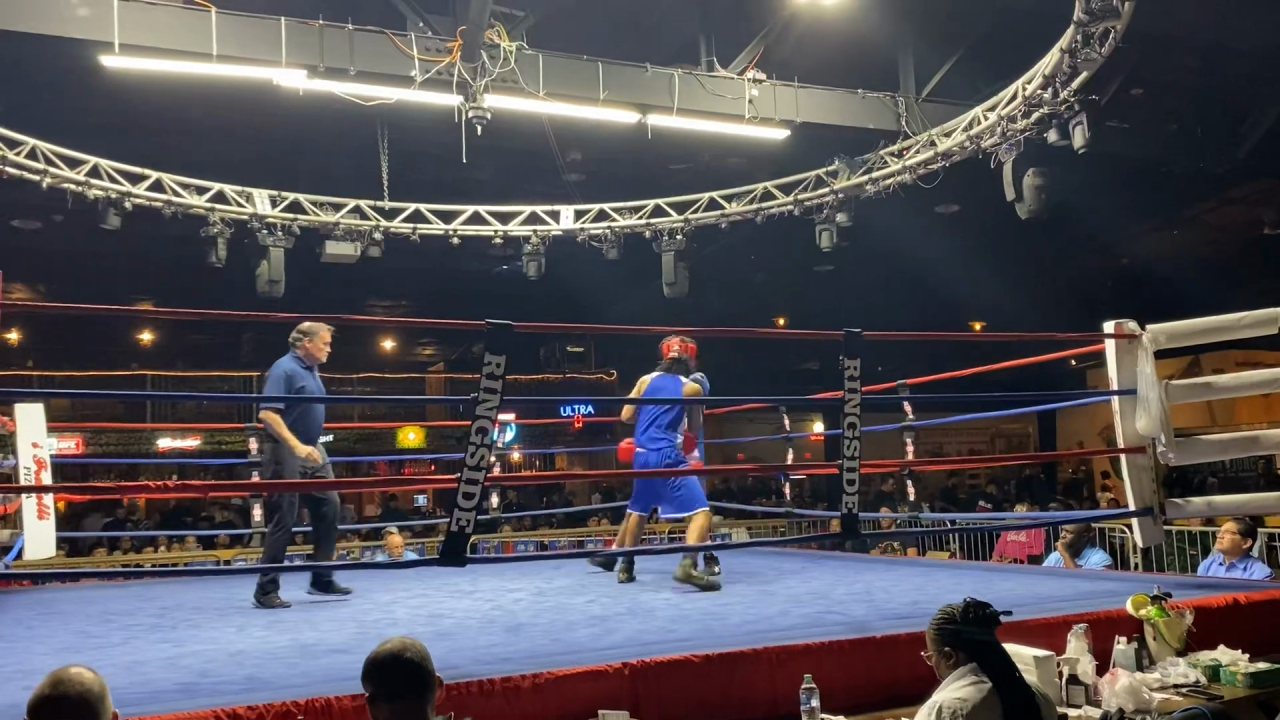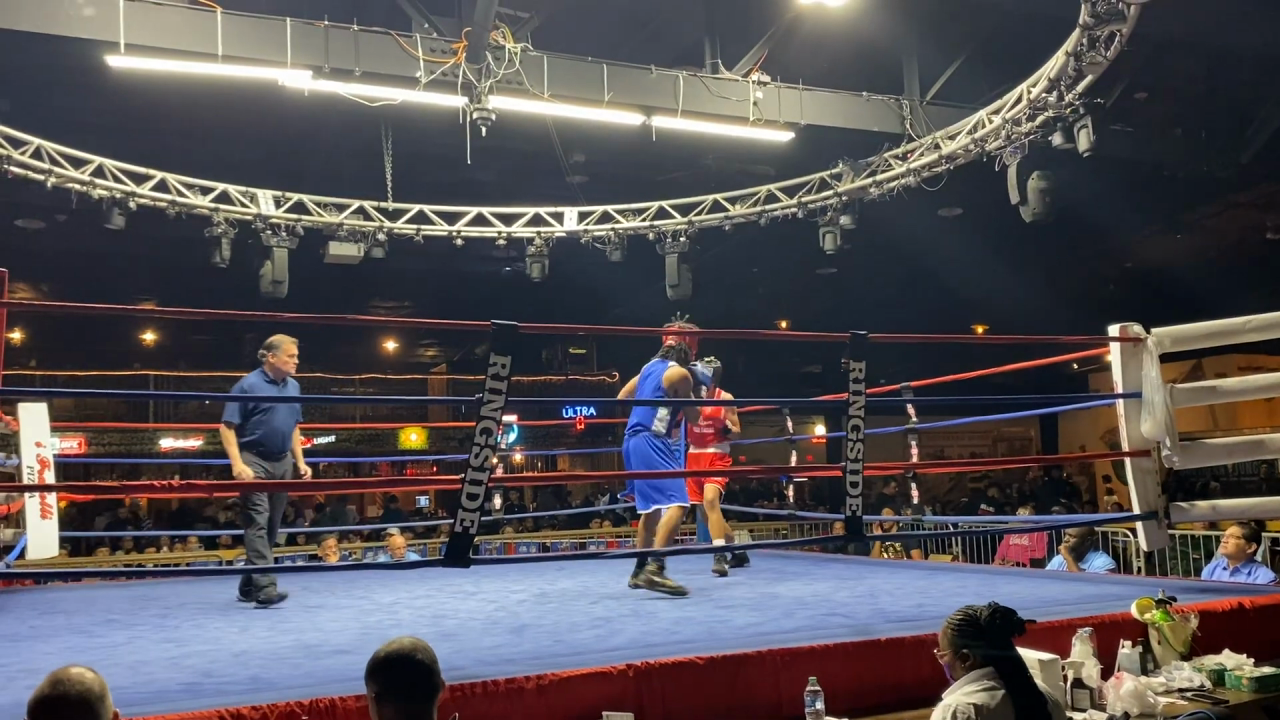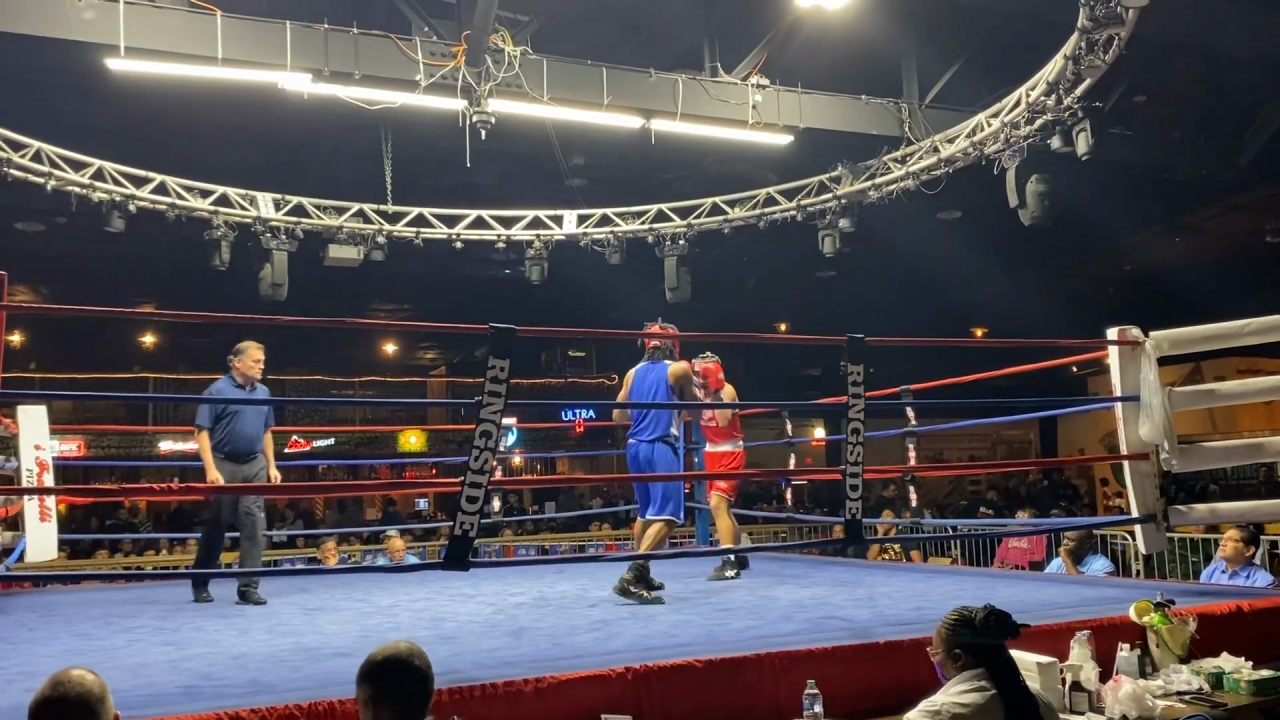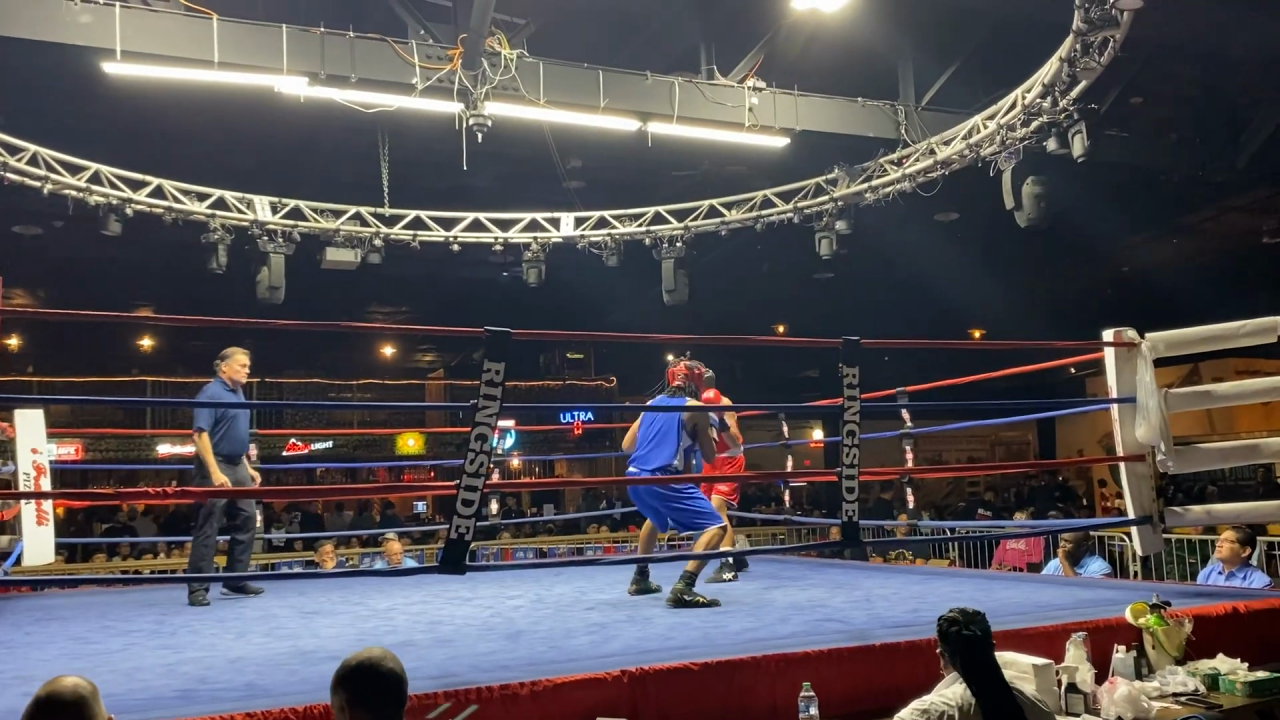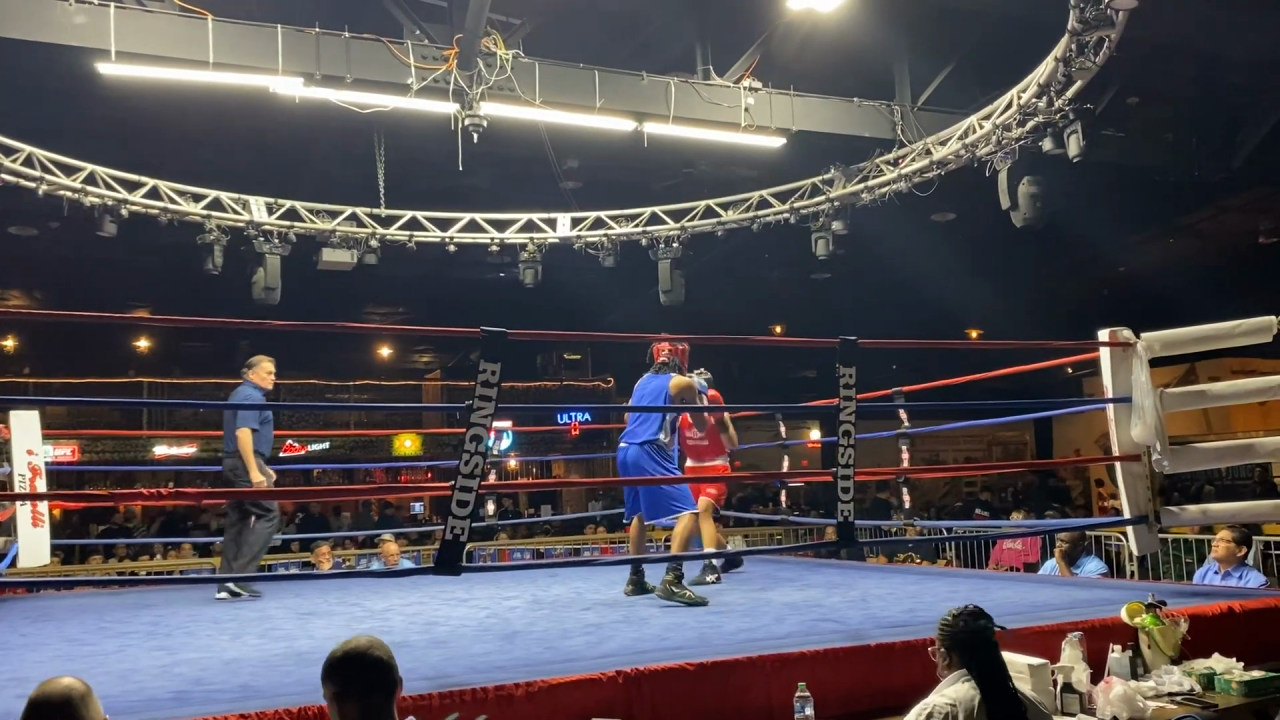
dt=0.5s
person 1, frame 1
left shoulder: (312, 371)
right shoulder: (284, 369)
right elbow: (268, 413)
left wrist: (310, 448)
right wrist: (296, 446)
left hip: (312, 452)
right hip: (287, 454)
left knee: (329, 506)
right knee: (282, 519)
left ankle: (322, 578)
right ankle: (266, 590)
person 1, frame 2
left shoulder: (293, 387)
right shoulder: (248, 385)
right elbow: (227, 427)
left wrist: (299, 461)
right wrist: (237, 464)
left hip: (281, 463)
right hip: (253, 462)
left knee: (271, 524)
right knee: (258, 521)
left ankle: (249, 585)
right ankle: (264, 586)
person 1, frame 3
left shoulder: (263, 392)
right shoulder: (217, 390)
right elbow: (202, 431)
left wrist: (272, 466)
right wrist: (210, 469)
left hip: (255, 467)
right hip: (224, 466)
left knee: (253, 526)
right knee: (216, 527)
left ankle: (248, 588)
right ankle: (200, 584)
person 1, frame 4
left shoulder: (238, 394)
right shoulder: (210, 393)
right elbow: (200, 434)
left wrist: (248, 467)
right wrist: (215, 472)
left hip: (237, 468)
right hip: (215, 470)
left knee: (246, 521)
right knee: (207, 528)
left ankle: (235, 580)
right ankle: (198, 588)
person 1, frame 5
left shoulder: (242, 395)
right shoulder: (251, 396)
right elbow: (243, 434)
left wrist: (258, 467)
right wrist: (254, 471)
left hip: (233, 465)
right hip: (244, 466)
left knee: (237, 522)
right knee: (267, 516)
left ankle: (228, 584)
right ankle: (240, 575)
person 2, frame 1
left shoulder: (647, 381)
right shoulder: (692, 388)
left elbow: (626, 417)
right elbow: (695, 429)
left hip: (642, 455)
right hip: (668, 458)
left knee: (639, 511)
right knee: (700, 511)
left ankle: (625, 568)
right ankle: (688, 567)
person 2, frame 2
left shoulder: (650, 366)
right shoulder: (681, 374)
left elbow: (622, 397)
right elbow: (693, 418)
right wrist: (698, 389)
left hip: (634, 441)
right hip: (651, 442)
left knee: (651, 506)
right knee: (676, 504)
left ankle: (641, 570)
right ankle: (653, 570)
person 2, frame 3
left shoulder: (633, 373)
right shoulder: (680, 369)
left elbow: (618, 415)
right wrist: (692, 389)
left hip: (636, 447)
right hip: (661, 448)
left knee: (647, 512)
right knee: (665, 515)
left ankle: (641, 577)
right ankle: (629, 578)
person 2, frame 4
left shoulder: (652, 404)
right shoulder: (697, 408)
left elbow: (627, 446)
right elbow: (710, 458)
right wrist: (710, 430)
left hip: (635, 477)
right hip: (662, 477)
left knee: (656, 518)
right knee: (715, 526)
left ankle: (640, 579)
right ankle: (683, 589)
person 2, frame 5
left shoulder: (642, 381)
right shoulder: (684, 383)
right elbow: (702, 427)
right wrist: (700, 398)
left hip: (626, 453)
right hip: (650, 454)
left knee: (639, 515)
right knee: (687, 512)
left ankle: (635, 579)
right ankle: (672, 580)
person 3, frame 1
left shoulder: (678, 406)
right shoulder: (646, 413)
right elbow: (649, 448)
left hip: (687, 464)
right hip: (663, 465)
left knee: (689, 504)
right knee: (638, 508)
left ankle: (710, 557)
right ankle: (612, 555)
person 3, frame 2
left shoulder: (725, 399)
left elbow: (737, 432)
left wrist: (726, 427)
left hip: (717, 457)
right hip: (694, 457)
left knee: (710, 500)
right knee: (704, 513)
left ankle: (720, 556)
right ankle: (738, 554)
person 3, frame 3
left shoulder: (726, 390)
right shoulder: (698, 391)
left elbow: (724, 422)
left wrist: (716, 390)
left hip: (730, 454)
right hip: (712, 454)
left knee: (718, 505)
right knee: (724, 508)
left ankle: (730, 564)
right ankle: (738, 556)
person 3, frame 4
left shoulder: (723, 404)
left elbow: (734, 440)
left wrist: (720, 418)
left hip: (730, 461)
right hip: (711, 461)
left knee: (717, 507)
left ankle: (728, 566)
right ankle: (737, 558)
person 3, frame 5
left shoulder: (717, 411)
left elbow: (733, 445)
left wrist: (722, 421)
left hip: (716, 467)
right hip: (692, 469)
left knee: (704, 509)
right knee: (702, 517)
left ankle: (711, 567)
right ankle: (731, 557)
